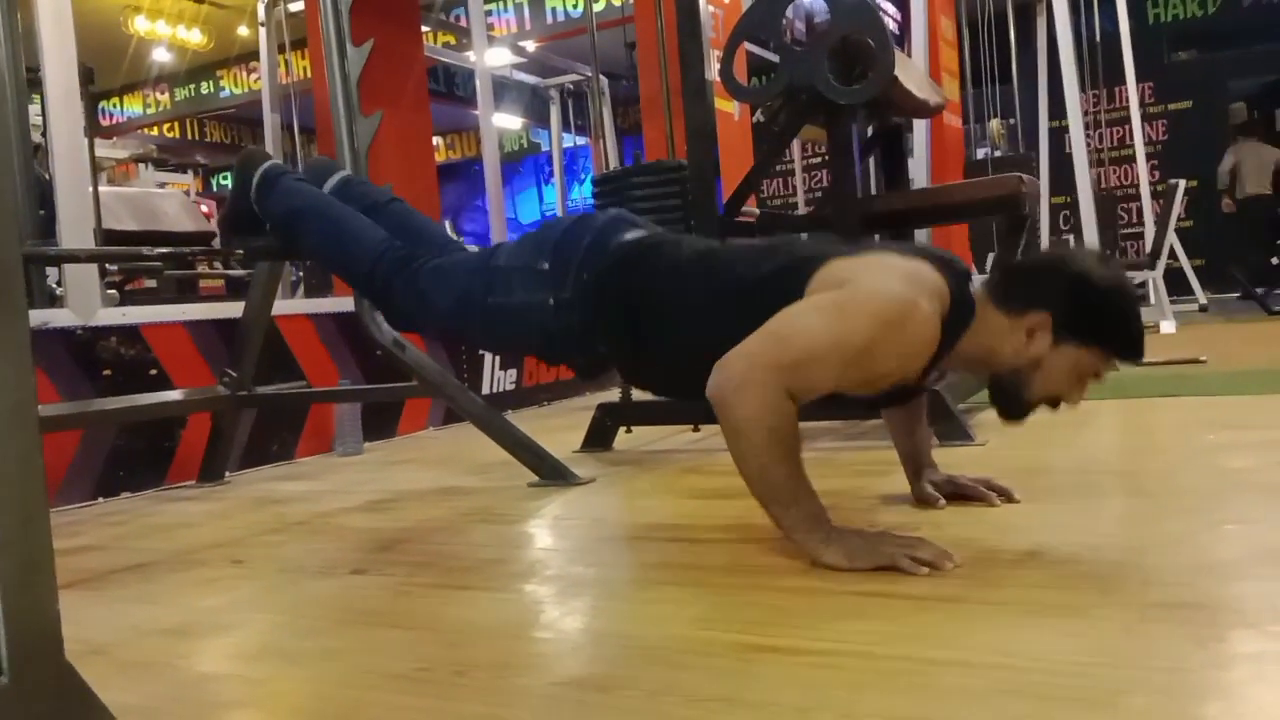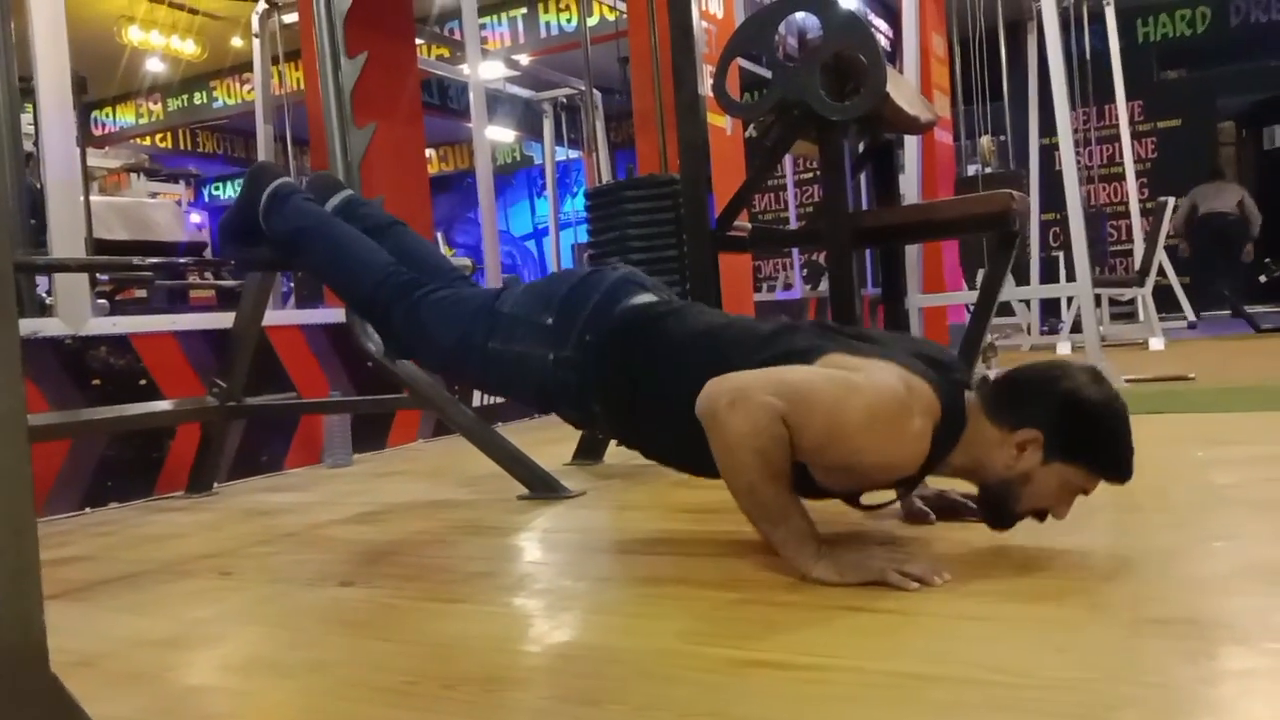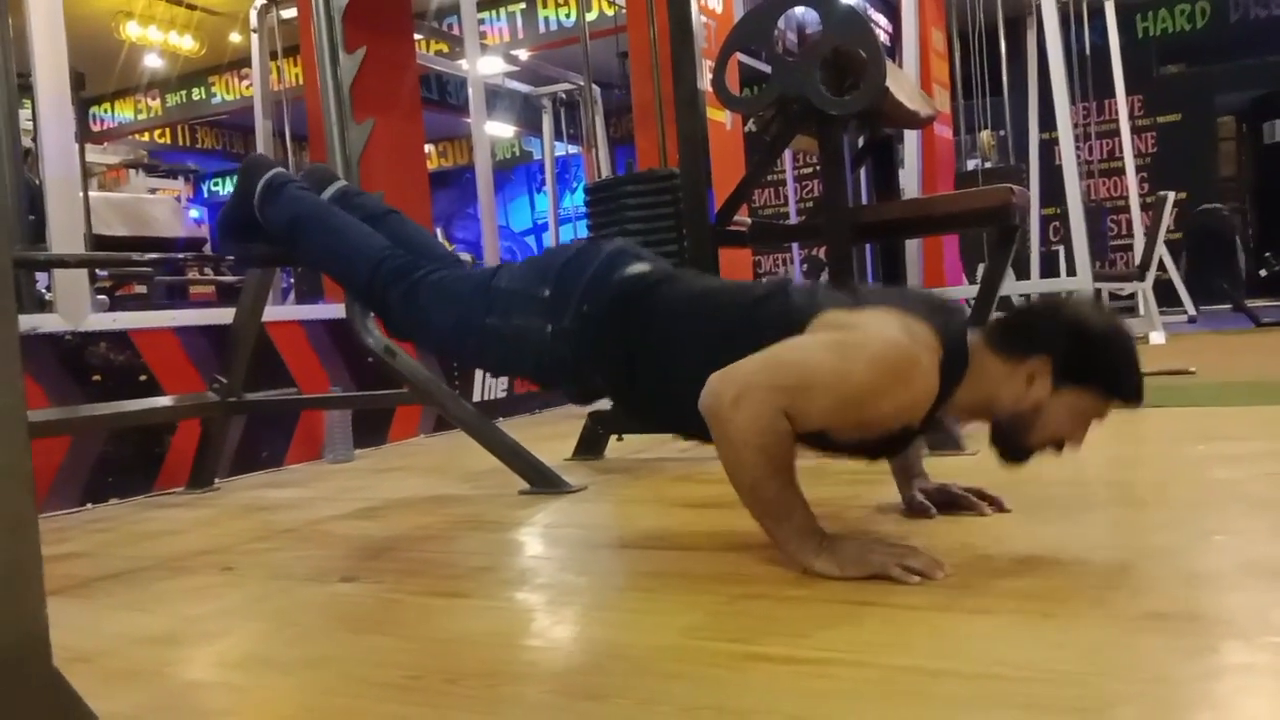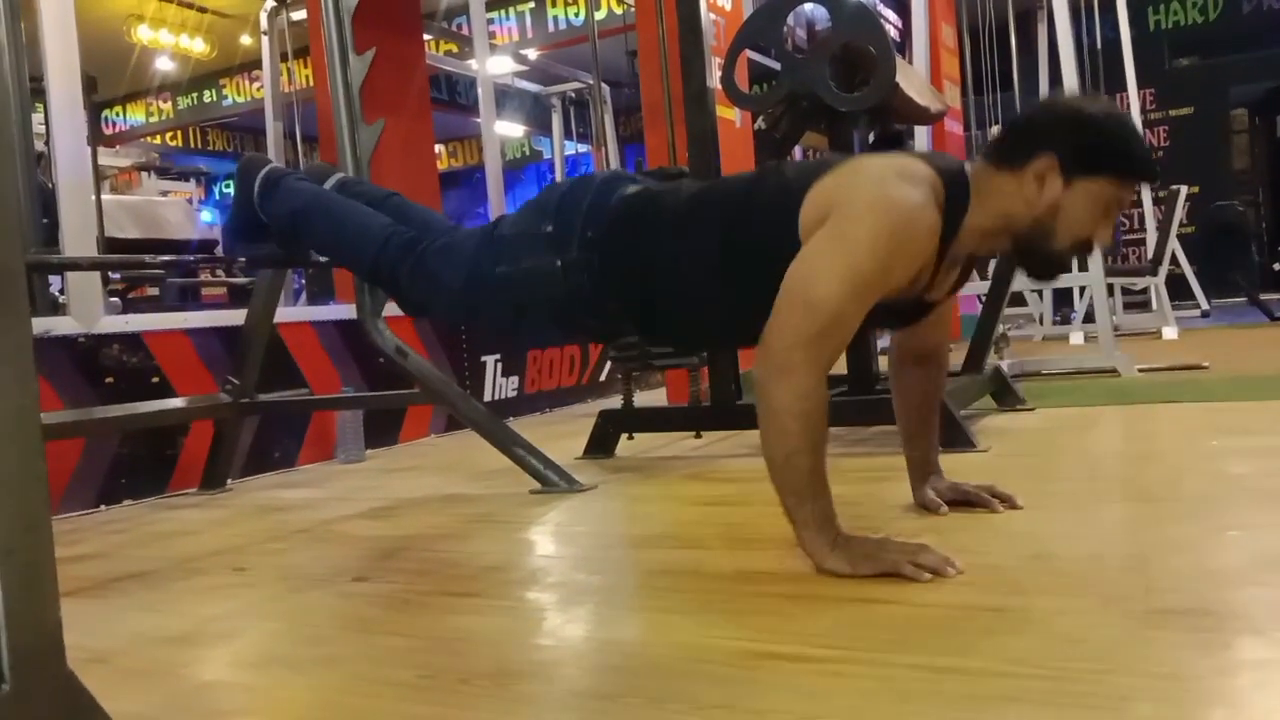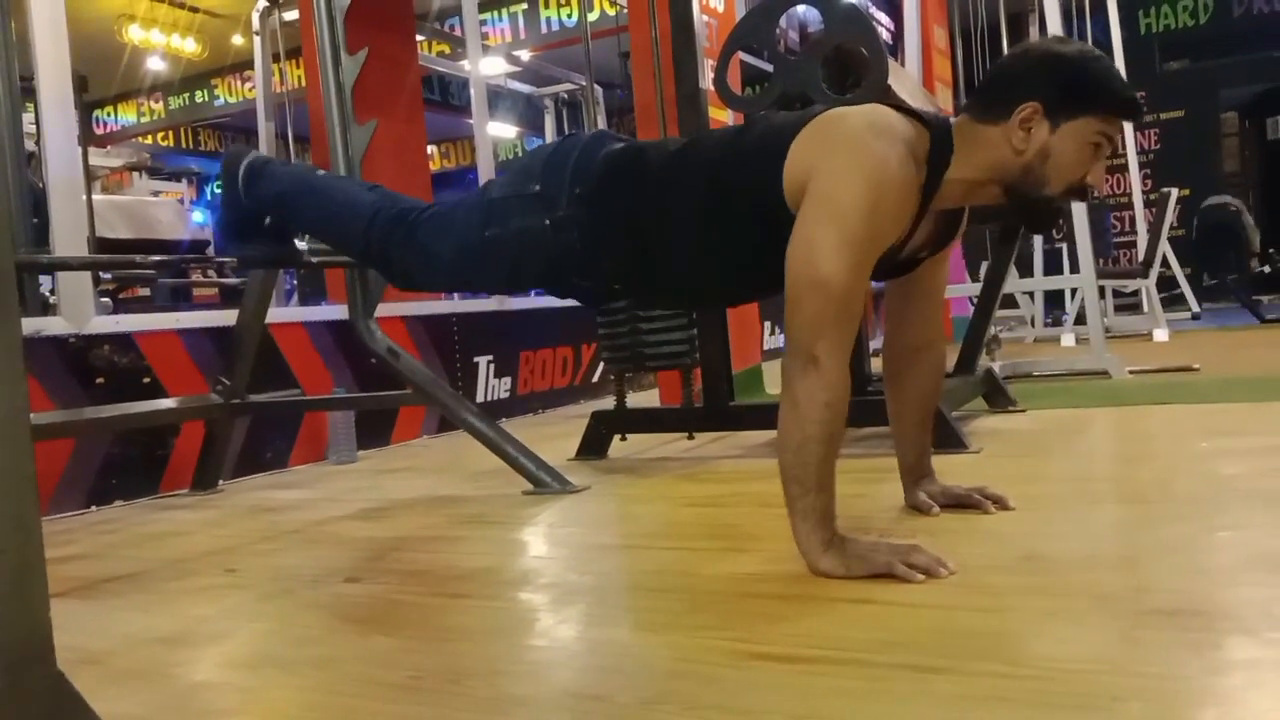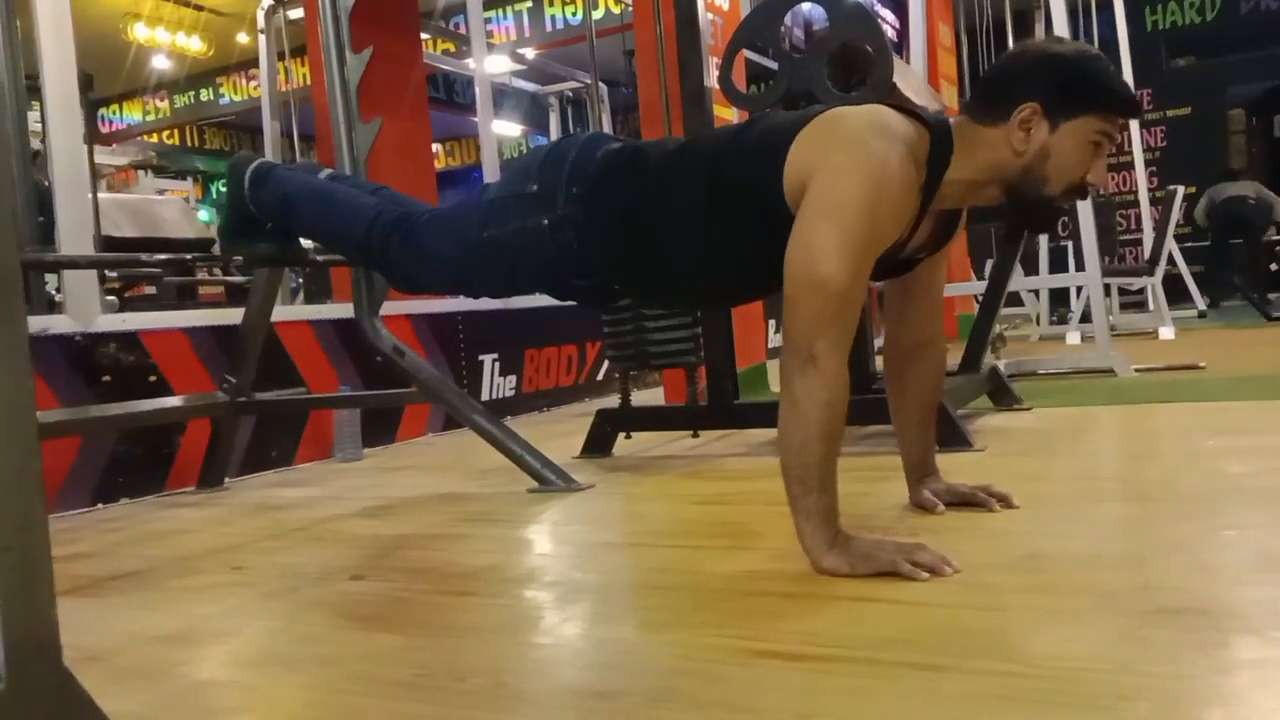
dt=0.4s
person 1, frame 1
left shoulder: (953, 304)
right shoulder: (906, 317)
right elbow: (741, 382)
left wrist: (922, 471)
right wrist: (820, 537)
left hip: (640, 269)
right hip: (592, 285)
left knee: (443, 270)
right knee: (413, 285)
left ankle: (332, 185)
right ankle: (271, 189)
person 1, frame 2
left shoulder: (949, 382)
right shoulder: (899, 425)
right elbow: (732, 402)
left wrist: (915, 492)
right wrist: (812, 553)
left hip: (638, 319)
right hip: (590, 343)
left knee: (452, 298)
right knee: (413, 312)
left ankle: (333, 202)
right ankle: (275, 203)
person 1, frame 3
left shoulder: (949, 346)
right shoulder: (905, 358)
right elbow: (734, 398)
left wrist: (910, 480)
right wrist: (812, 546)
left hip: (637, 300)
right hip: (592, 315)
left knee: (442, 277)
right knee: (409, 292)
left ankle: (330, 193)
right ankle: (270, 196)
person 1, frame 4
left shoulder: (961, 230)
right shoulder: (899, 212)
left elbow: (920, 350)
right elbow: (786, 370)
left wrist: (927, 479)
right wrist: (824, 541)
left hip: (639, 255)
right hip: (591, 247)
left knee: (435, 256)
right knee: (418, 270)
left ankle: (335, 186)
right ankle: (272, 194)
person 1, frame 5
left shoulder: (947, 191)
right shoulder: (878, 166)
left elbow: (914, 340)
right elbow: (814, 358)
left wrist: (917, 478)
right wrist: (820, 542)
left hip: (625, 236)
right hip: (580, 209)
left knee: (419, 246)
right knee: (407, 246)
left ankle: (292, 185)
right ankle: (262, 183)
person 1, frame 6
left shoulder: (944, 193)
right shoulder: (878, 166)
left elbow: (914, 338)
right elbow: (813, 356)
left wrist: (923, 475)
right wrist: (826, 541)
left hip: (620, 233)
right hip: (577, 209)
left knee: (421, 246)
right knee: (408, 249)
left ankle: (313, 182)
right ankle: (265, 189)
